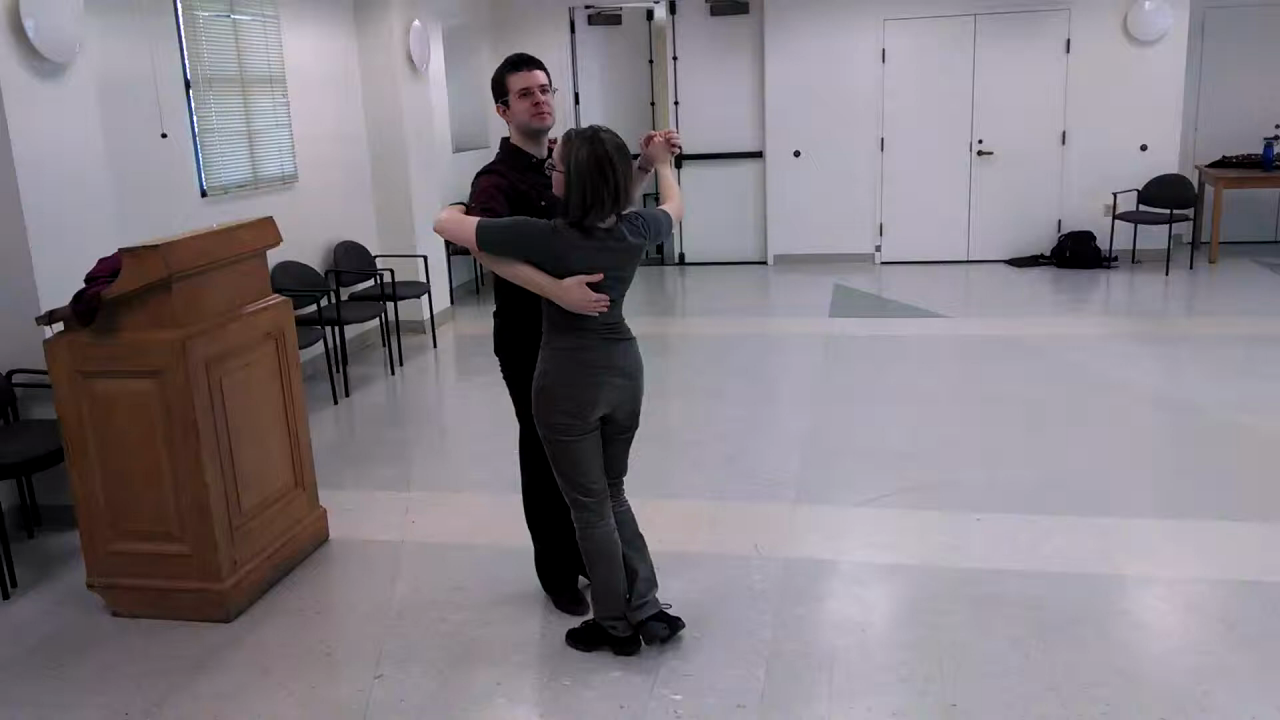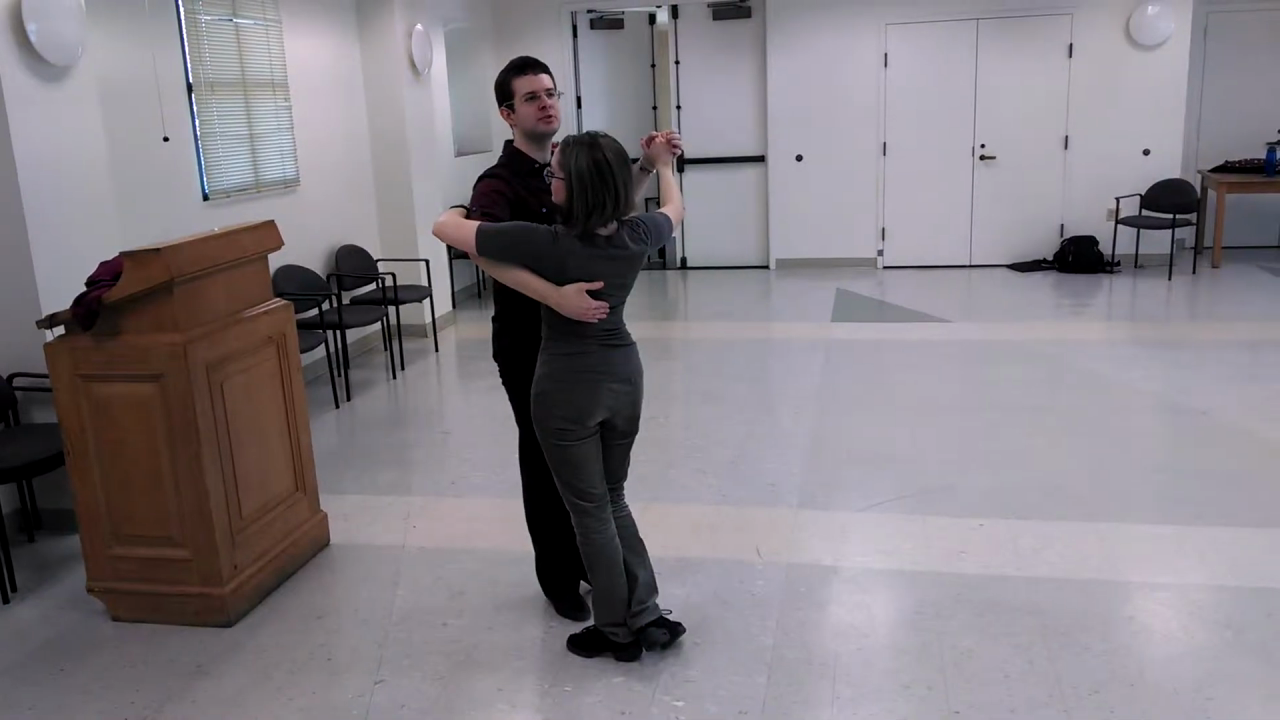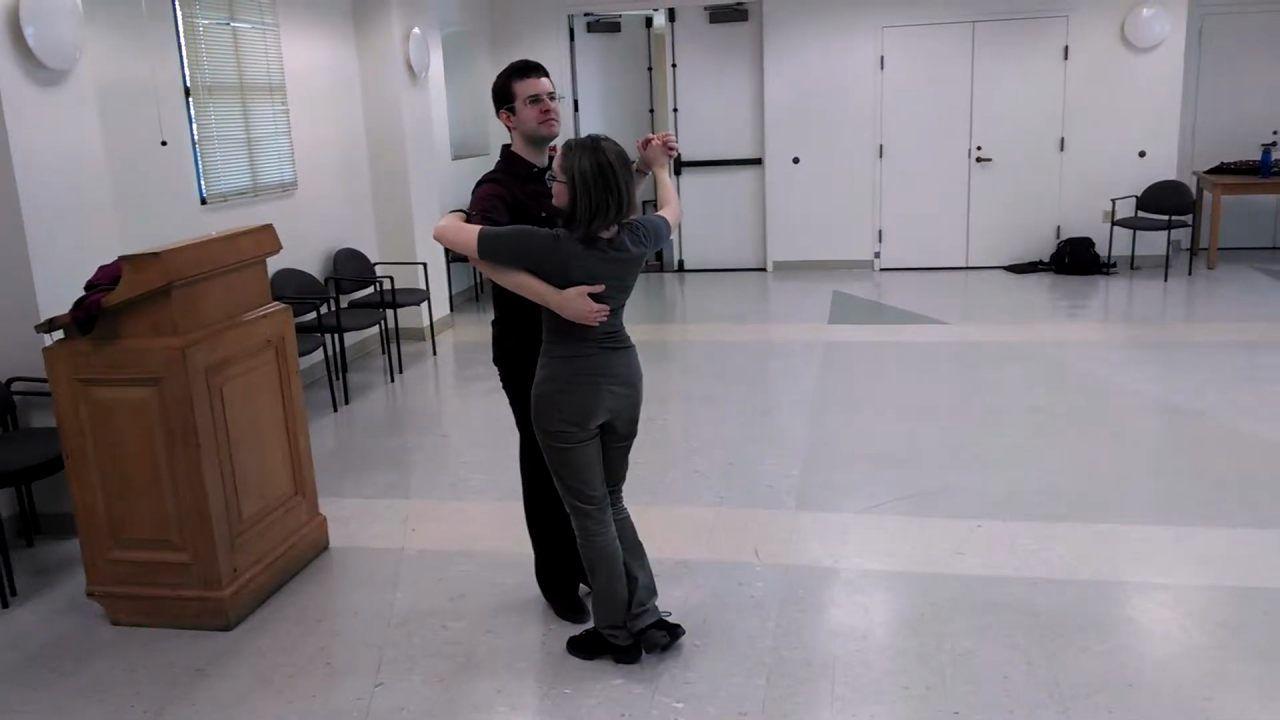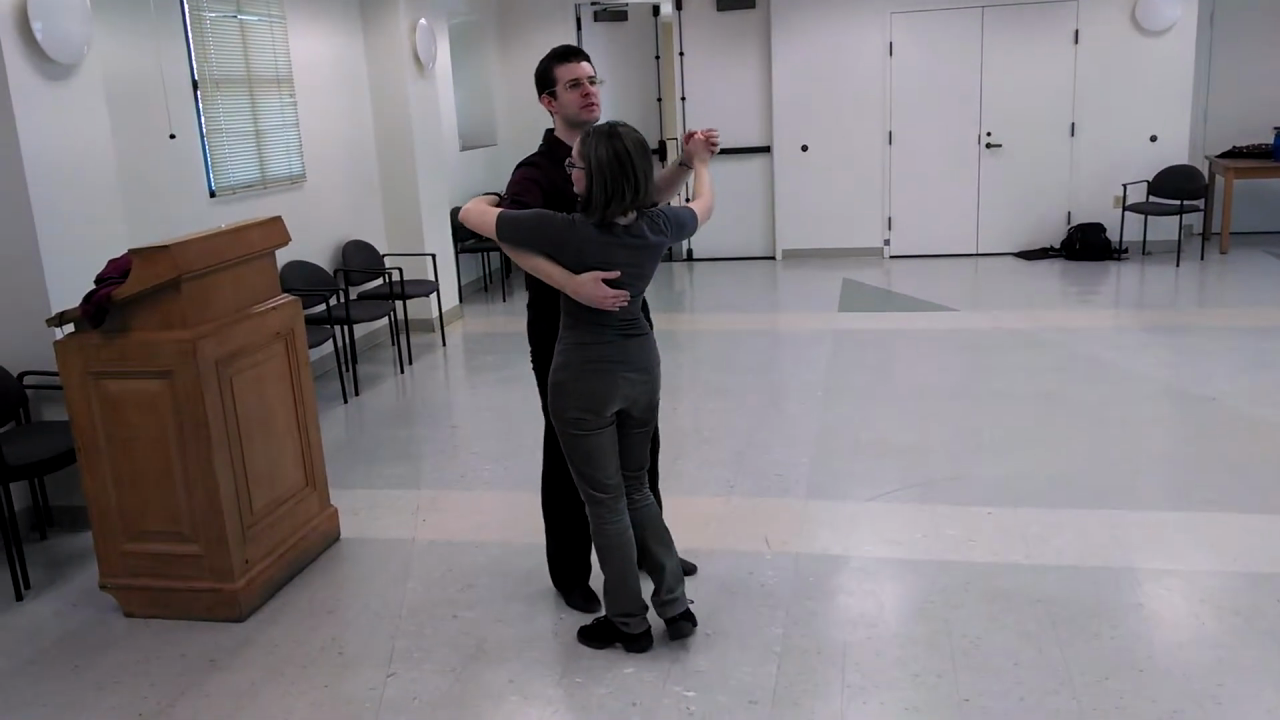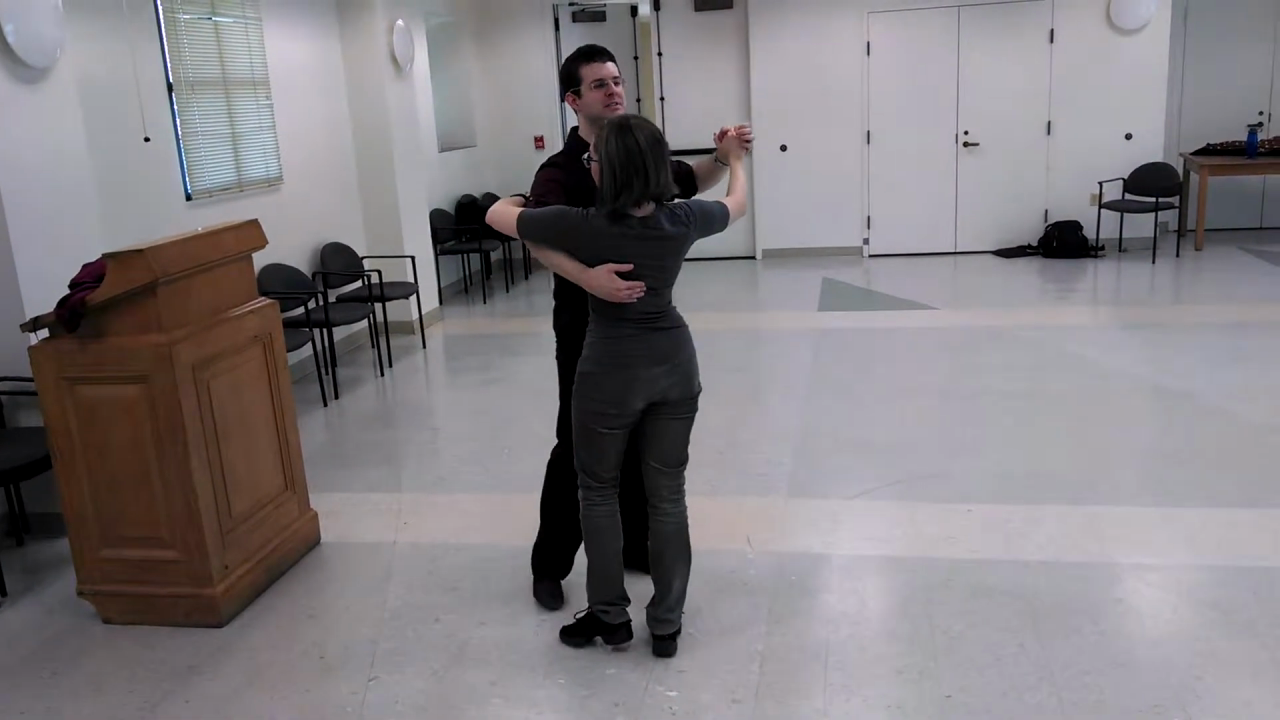
dt=1s
person 1, frame 1
right shoulder: (498, 180)
left wrist: (646, 165)
right wrist: (554, 289)
right hip: (529, 342)
right knee: (545, 454)
left ankle: (587, 552)
right ankle: (556, 570)
person 1, frame 2
right shoulder: (499, 185)
right elbow: (487, 251)
left wrist: (647, 166)
right wrist: (554, 295)
right hip: (528, 348)
right knee: (545, 460)
left ankle: (588, 557)
right ankle: (557, 575)
person 1, frame 3
right shoulder: (497, 190)
right elbow: (488, 257)
left wrist: (642, 169)
right wrist: (557, 299)
right hip: (530, 353)
right knee: (547, 465)
left ankle: (590, 561)
right ankle: (557, 579)
person 1, frame 4
right shoulder: (537, 174)
left elbow: (650, 199)
right elbow: (516, 239)
left wrist: (686, 162)
right wrist: (571, 283)
right hip: (565, 339)
right knee: (569, 454)
right ankle: (570, 571)
person 1, frame 5
right shoulder: (559, 173)
left elbow: (689, 181)
left wrist: (725, 156)
right wrist: (586, 278)
right hip: (587, 334)
right knee: (579, 449)
left ankle: (631, 544)
right ankle: (550, 564)
person 2, frame 1
left shoulder: (544, 238)
right shoulder: (635, 230)
left elbow: (445, 225)
right elbow: (674, 208)
left wrist: (461, 205)
right wrist: (663, 162)
left hip: (568, 380)
right hip: (624, 369)
left knee: (588, 506)
right knee: (612, 494)
left ankle: (616, 625)
right ankle: (646, 610)
person 2, frame 2
left shoulder: (545, 244)
right shoulder: (636, 236)
left elbow: (445, 228)
right elbow: (674, 211)
left wrist: (462, 207)
right wrist: (664, 165)
left hip: (566, 387)
right hip: (623, 375)
left knee: (589, 511)
right knee: (613, 500)
left ankle: (617, 632)
right ankle: (647, 616)
person 2, frame 3
left shoulder: (546, 247)
right shoulder: (636, 238)
left elbow: (445, 233)
right elbow: (671, 213)
left wrist: (461, 212)
right wrist: (659, 167)
left hip: (566, 389)
right hip: (622, 378)
left knee: (589, 513)
right knee: (611, 503)
left ankle: (617, 634)
right ankle: (646, 618)
person 2, frame 4
left shoulder: (564, 232)
right shoulder: (658, 227)
left elbow: (470, 215)
right elbow: (703, 207)
left wrist: (491, 198)
right wrist: (700, 162)
left hip: (584, 376)
right hip: (640, 365)
left knee: (605, 502)
right knee: (635, 488)
left ankle: (628, 622)
right ankle: (674, 604)
person 2, frame 5
left shoulder: (582, 227)
right shoulder: (682, 220)
left elbow: (496, 215)
right elbow: (737, 204)
left wrist: (521, 198)
right wrist: (734, 159)
left hip: (611, 371)
right hip: (674, 363)
left knee: (598, 489)
right knee: (667, 496)
left ankle: (609, 613)
right ankle: (666, 624)
